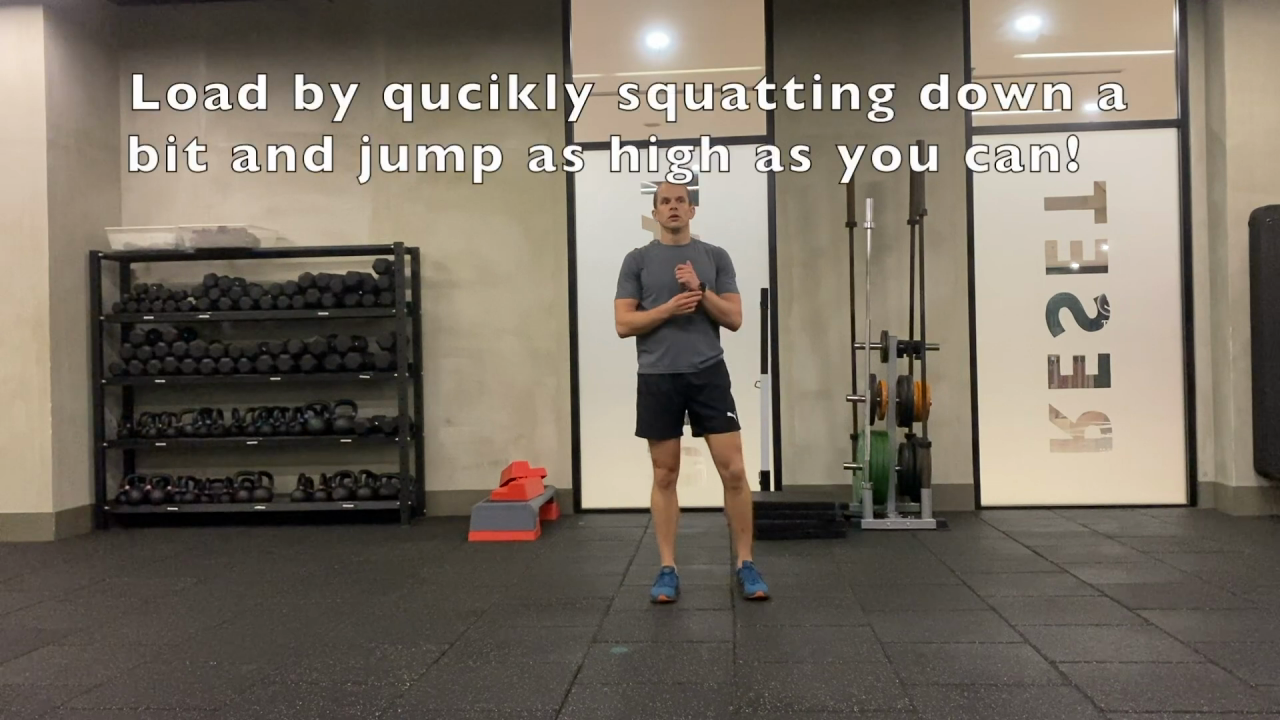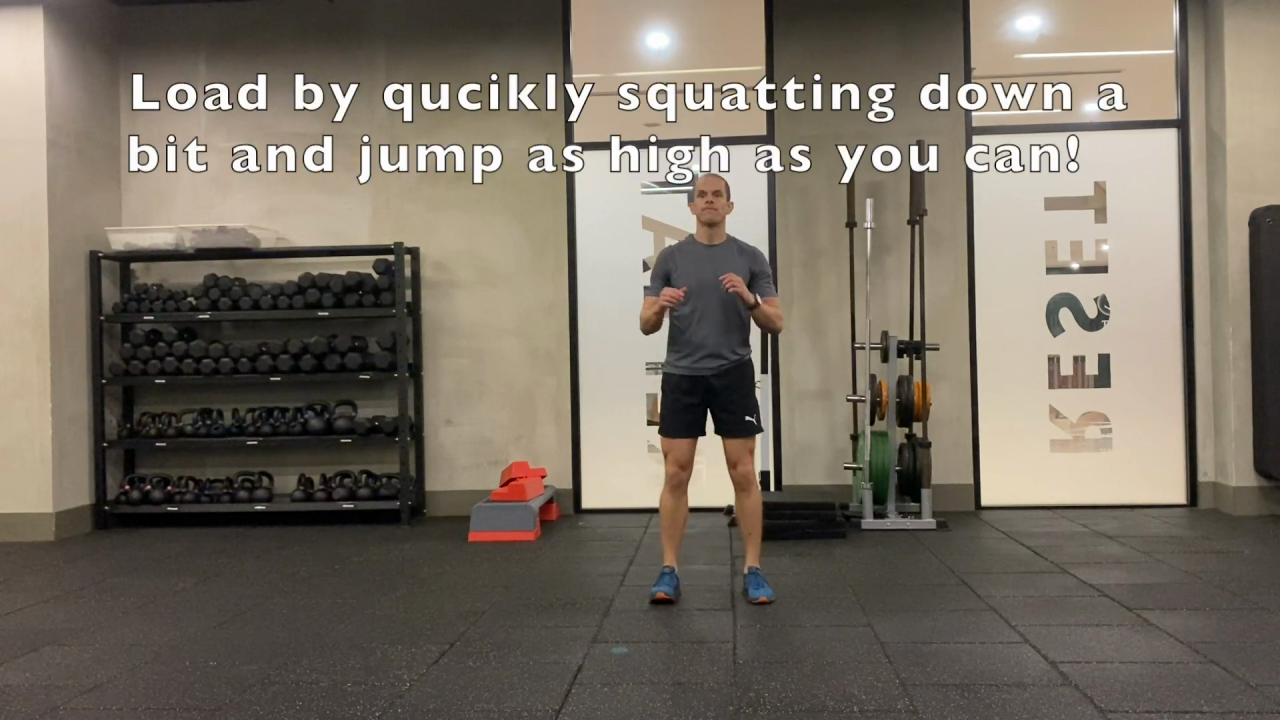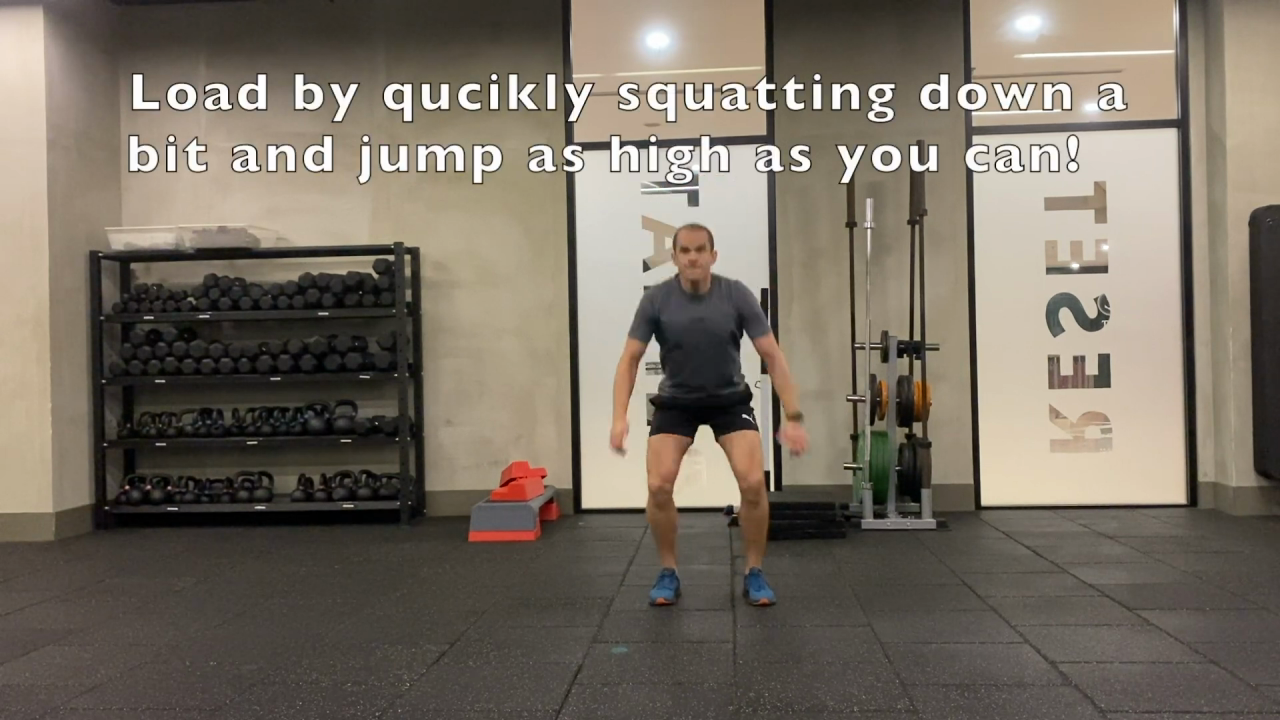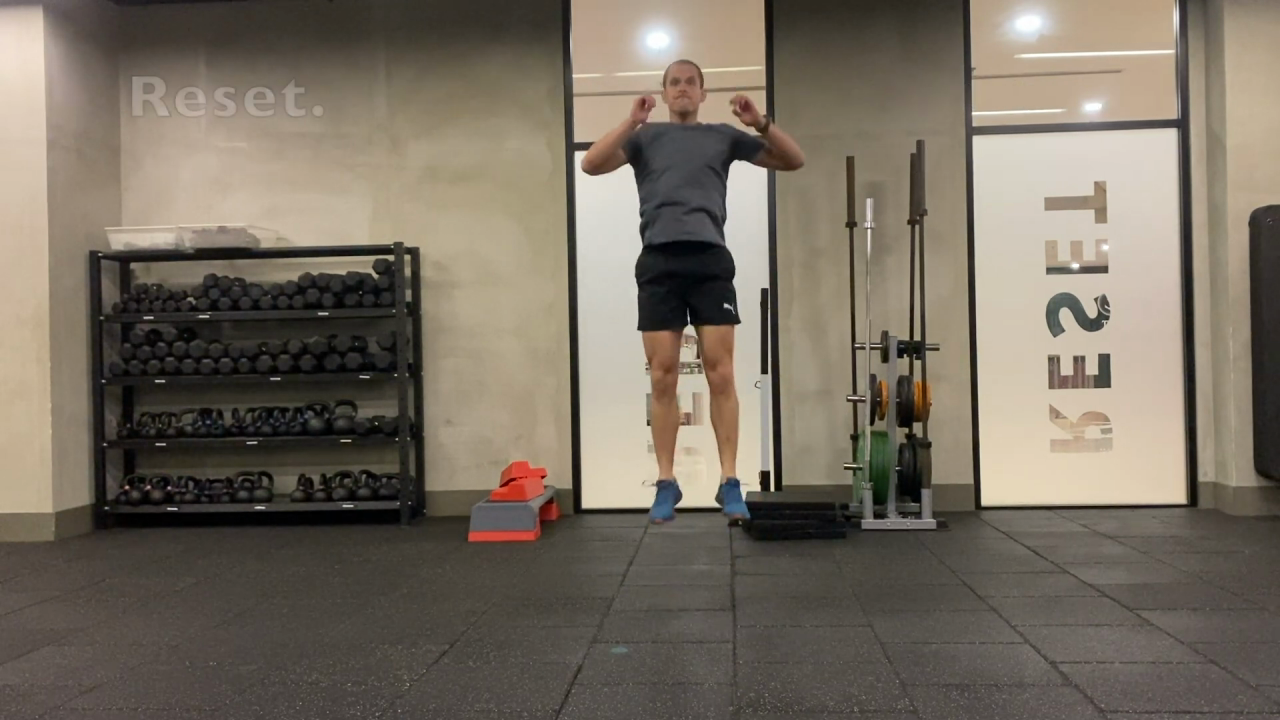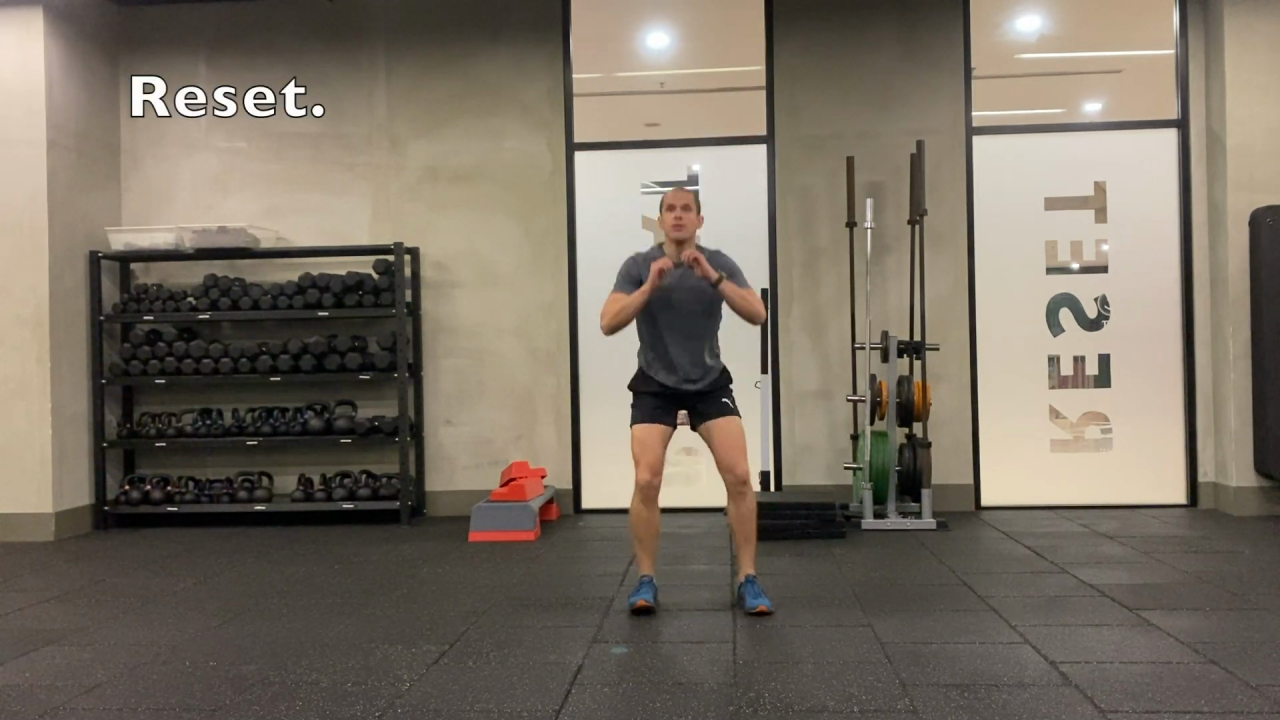
dt=1s
person 1, frame 1
left shoulder: (715, 257)
right shoulder: (637, 260)
left elbow: (734, 318)
right elbow: (624, 324)
left wrist: (698, 289)
right wrist: (669, 306)
left hip: (708, 374)
right hip: (658, 378)
left knee: (733, 471)
right knee: (664, 476)
left ankle: (745, 564)
right ankle: (668, 569)
person 1, frame 2
left shoulder: (750, 257)
right shoulder: (670, 257)
left elbow: (775, 324)
right elbow: (646, 325)
left wrist: (749, 298)
right wrist: (661, 305)
left hip: (733, 375)
right hip: (682, 377)
left knee: (744, 476)
right knee: (676, 476)
left ankle: (752, 570)
right ankle: (669, 569)
person 1, frame 3
left shoulder: (736, 295)
right shoulder: (656, 298)
left elbow: (773, 355)
right elbow: (629, 360)
left wrist: (792, 416)
right wrist: (620, 415)
left hip: (729, 400)
right hip: (675, 404)
left knee: (754, 484)
right knee: (658, 487)
left ankle: (754, 572)
right ankle: (668, 574)
person 1, frame 4
left shoulder: (724, 136)
right shoulder: (643, 137)
left elbow: (793, 161)
right elbow: (590, 166)
left wrist: (760, 123)
right wrist: (630, 123)
left hip: (710, 261)
right hip: (659, 262)
left knee: (720, 375)
right knee: (663, 378)
left ankle: (730, 482)
right ankle: (666, 482)
person 1, frame 5
left shoulder: (719, 263)
right shoulder: (638, 265)
left elbow: (758, 315)
right elbow: (608, 324)
left wrist: (715, 278)
right wrist: (650, 286)
left hip: (709, 383)
right hip: (655, 385)
left knee: (738, 475)
right knee: (646, 482)
left ankle: (748, 579)
right ankle: (646, 580)
